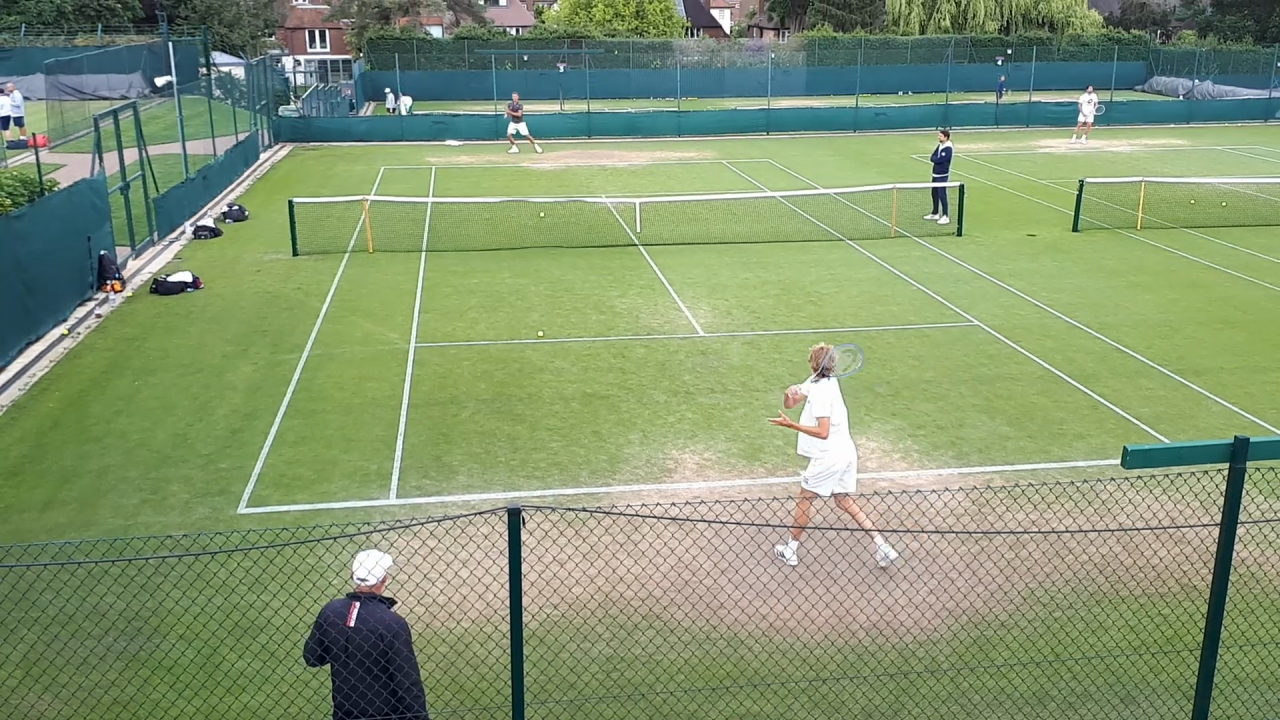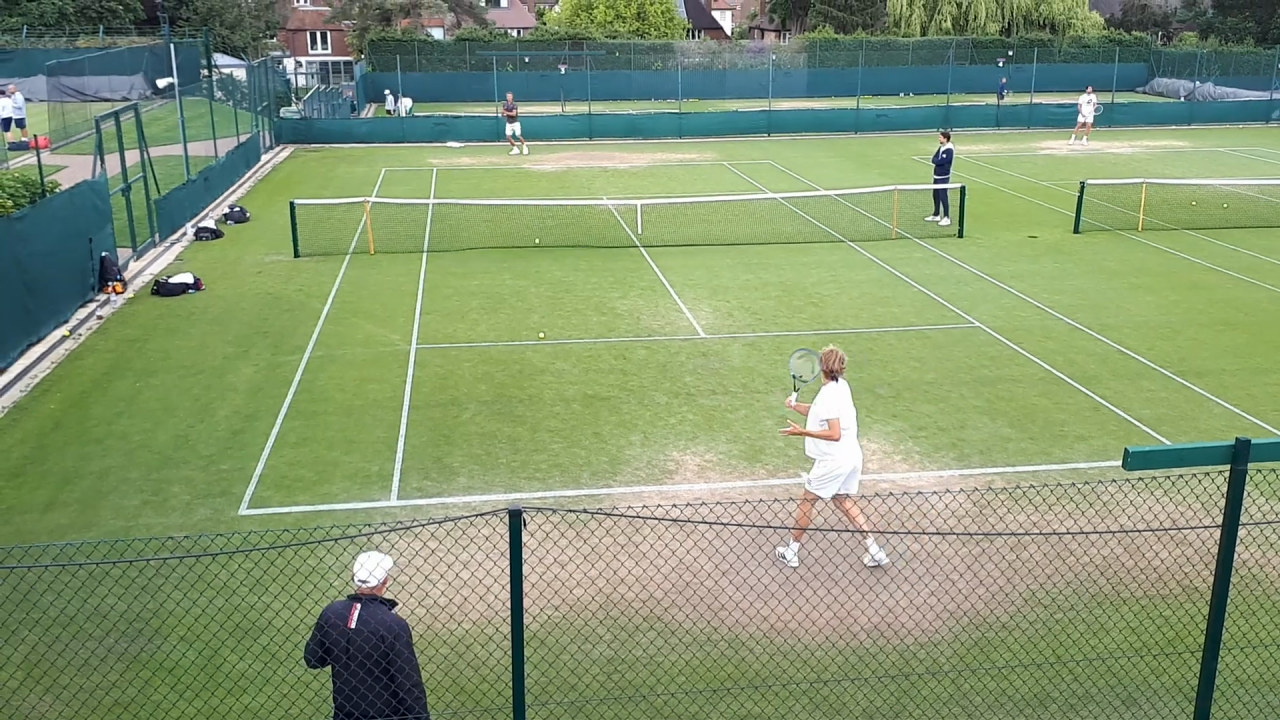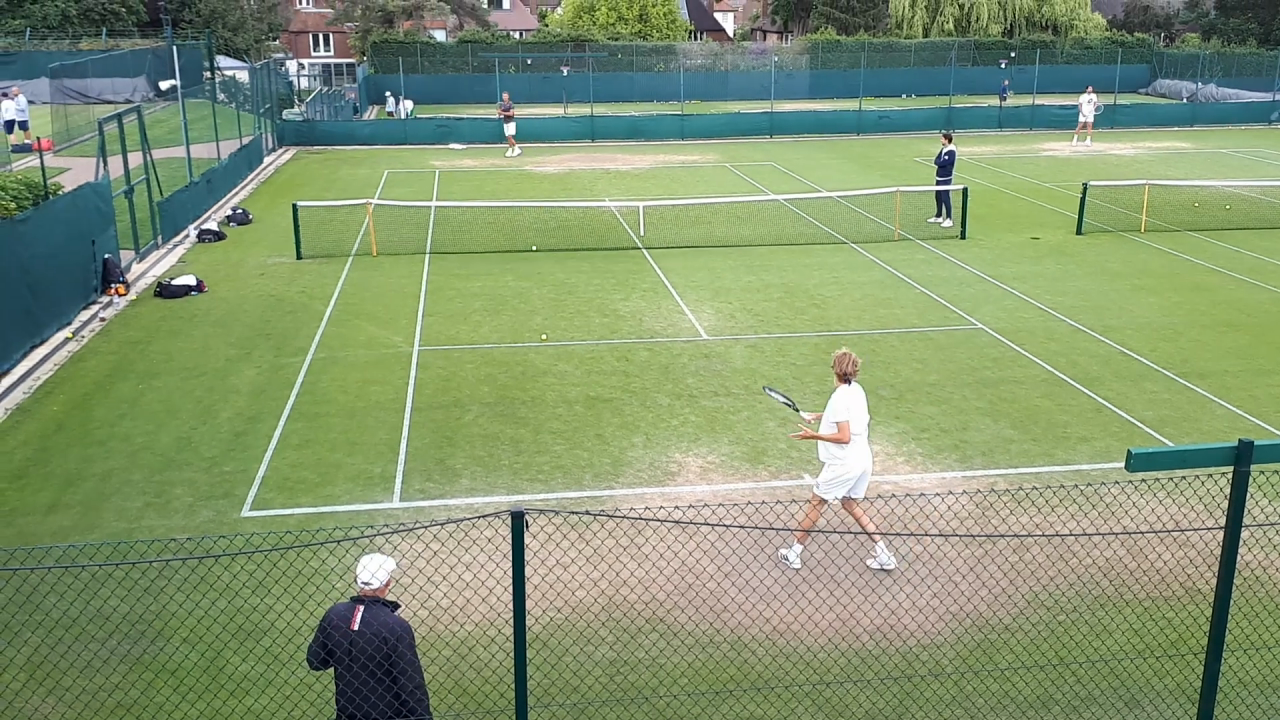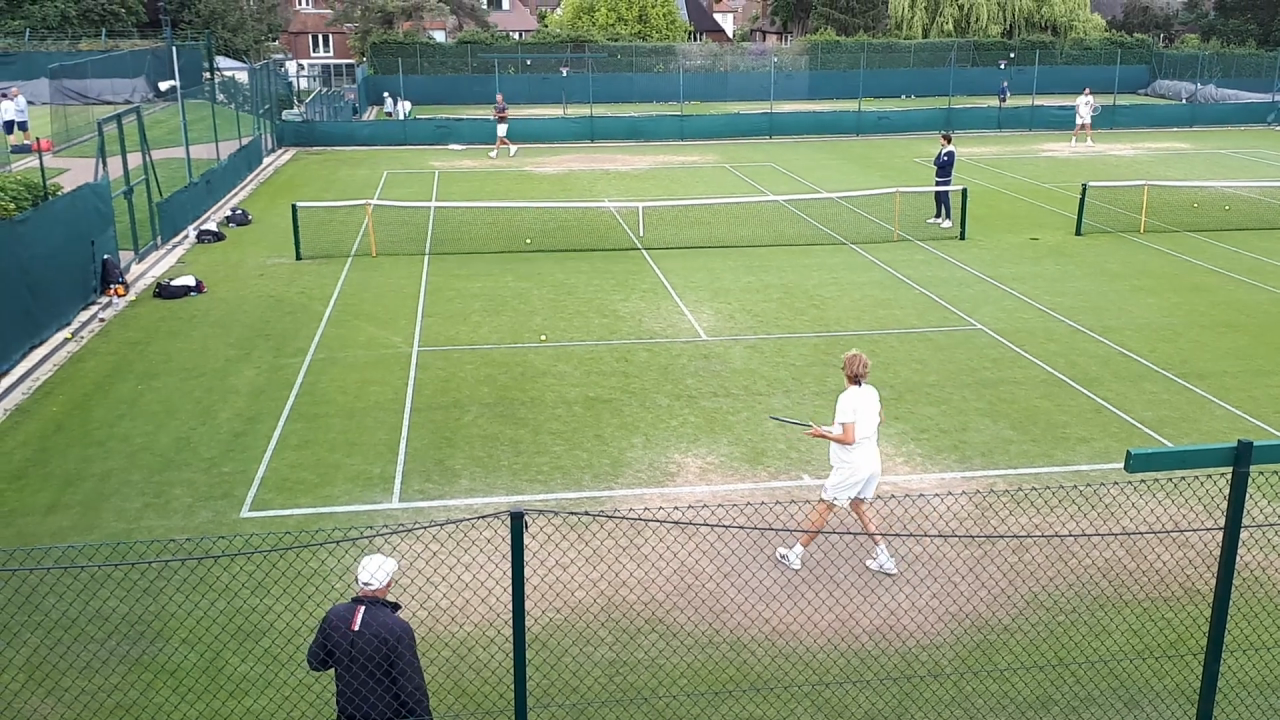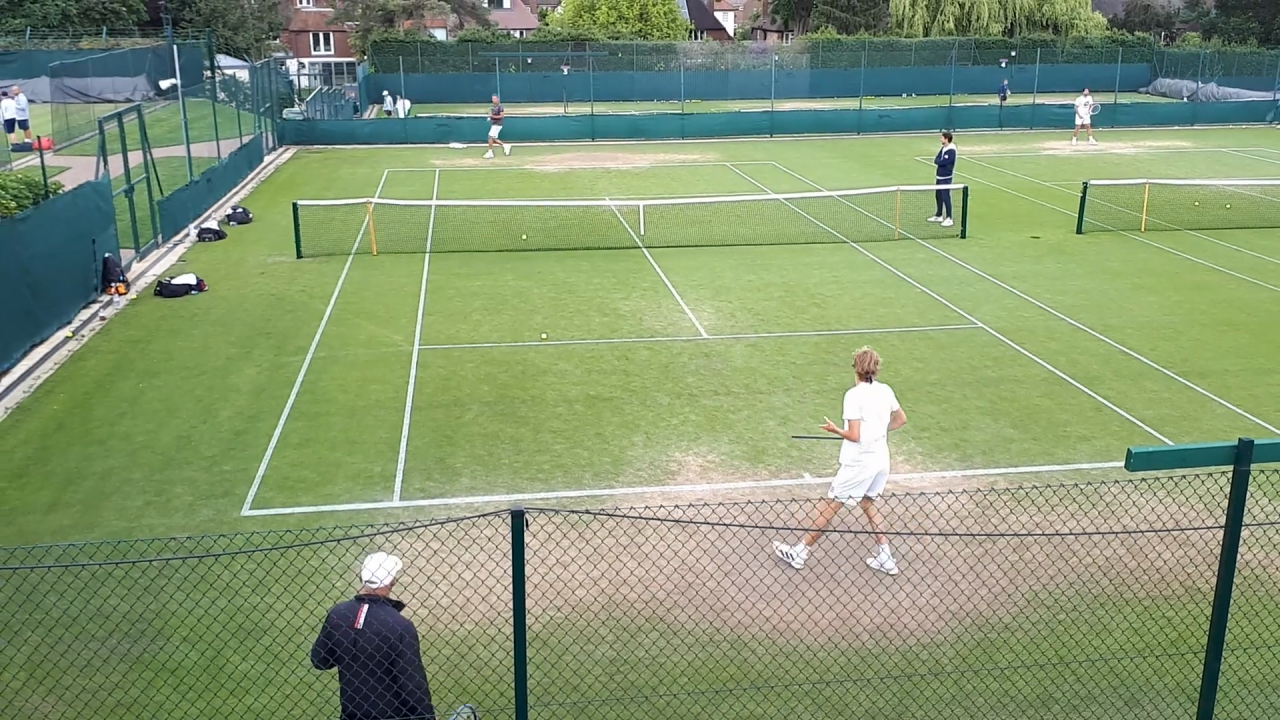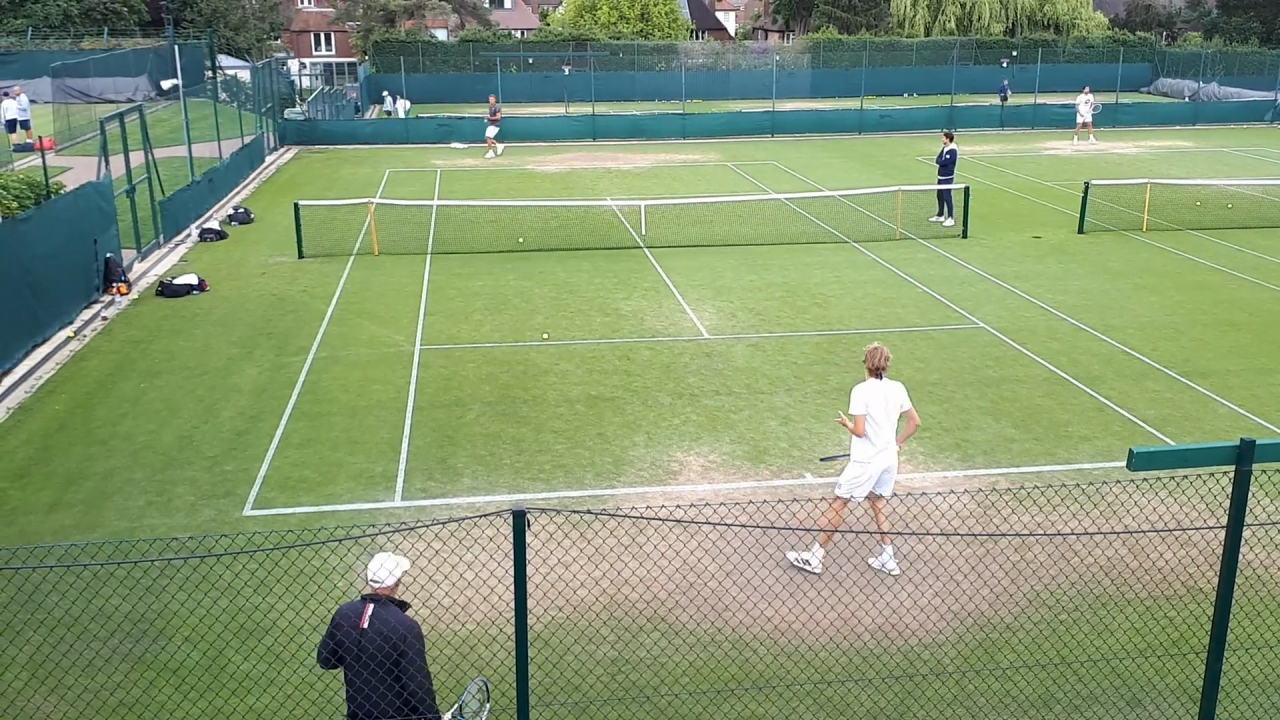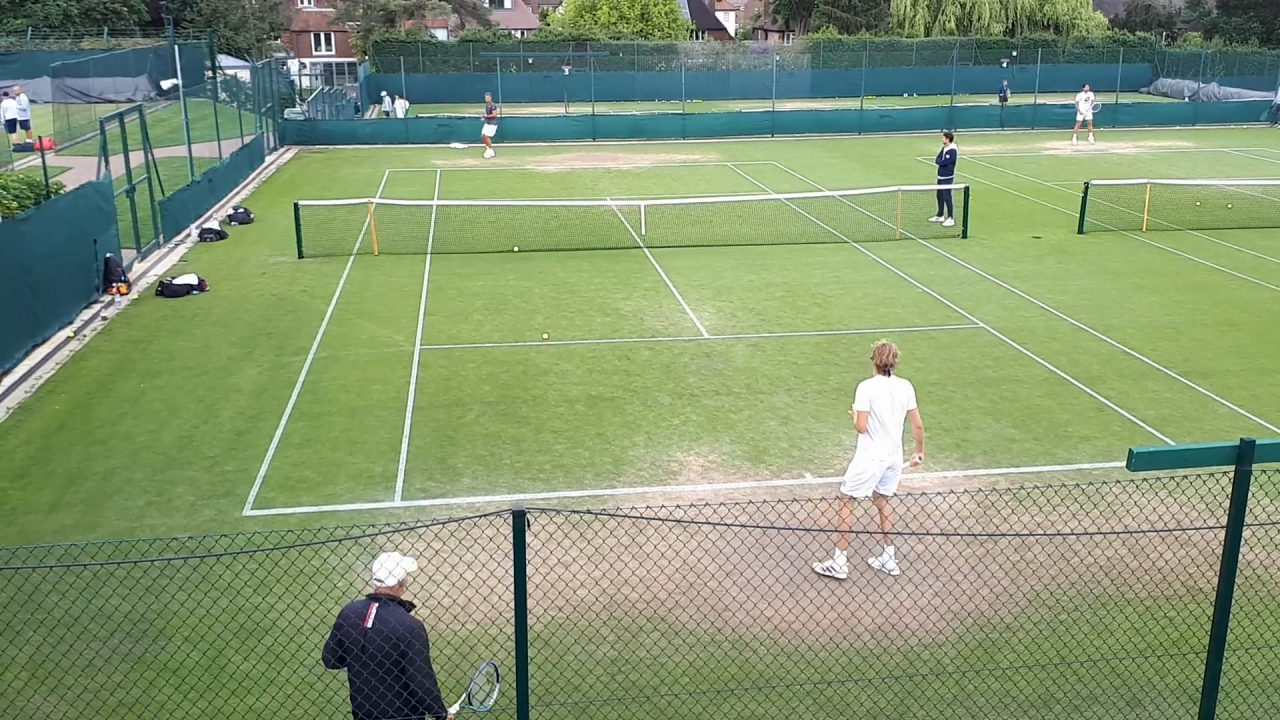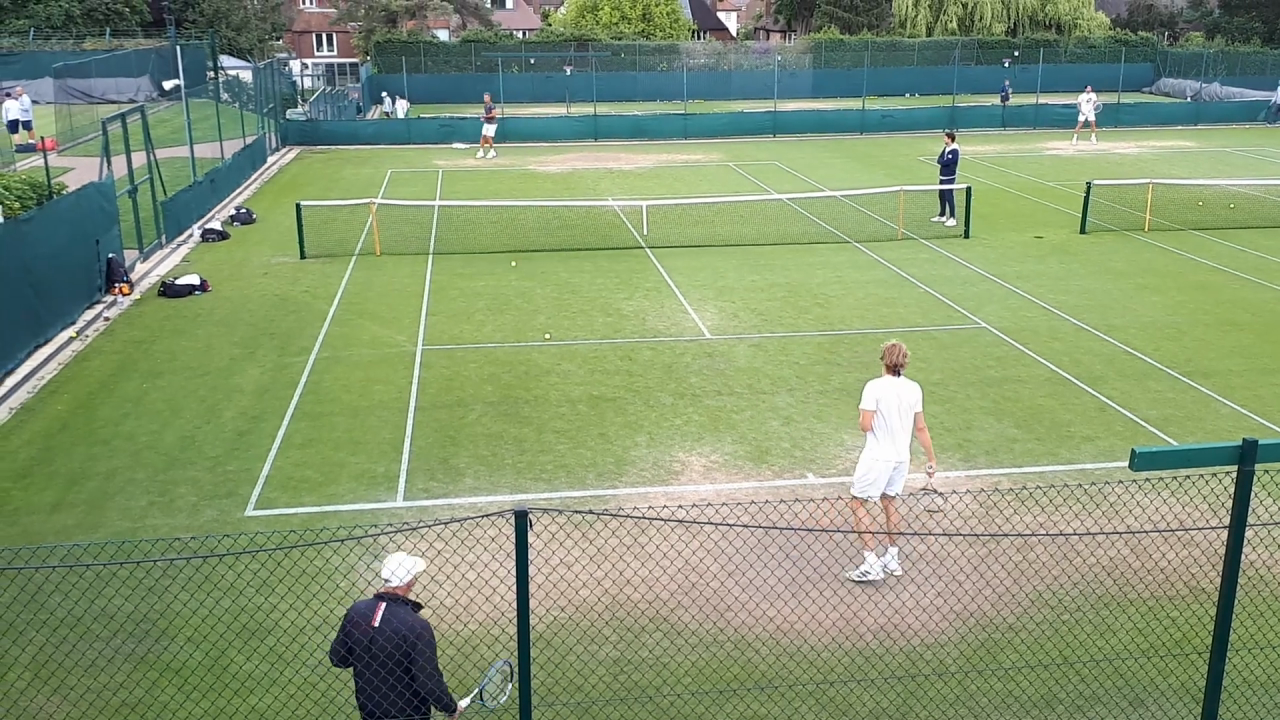
dt=0.1s
person 1, frame 1
left shoulder: (822, 391)
right shoulder: (815, 382)
left elbow: (823, 432)
right elbow: (789, 403)
left wrist: (790, 425)
right wrist: (791, 394)
left hip: (828, 457)
right hip: (845, 453)
left knee: (805, 500)
right knee: (845, 502)
left ankle: (790, 550)
right ankle: (881, 545)
person 1, frame 2
left shoulder: (829, 394)
right shoulder: (841, 387)
left elbow: (834, 434)
right elbow: (822, 412)
left wrist: (803, 432)
right wrist: (797, 405)
left hip: (834, 460)
right hip: (853, 457)
left knee: (808, 501)
right knee: (843, 502)
left ankle: (791, 552)
right ankle: (875, 550)
person 1, frame 3
left shoulder: (840, 397)
right shoulder: (856, 389)
left elbow: (844, 437)
left wrist: (814, 435)
right wrist: (816, 417)
left hip: (844, 464)
right hip: (863, 461)
left knee: (816, 504)
right knee: (851, 505)
left ankle: (794, 554)
right ankle: (883, 554)
person 1, frame 4
left shoulder: (847, 398)
right shoulder: (871, 392)
left elbow: (848, 438)
left wrist: (824, 434)
left hip: (851, 467)
right hip: (872, 463)
left knee: (823, 509)
right knee: (859, 506)
left ankle: (795, 554)
right ankle: (884, 558)
person 1, frame 5
left shoulder: (854, 395)
right shoulder: (885, 390)
left elbow: (854, 436)
right elbow: (901, 420)
left wrist: (836, 429)
left hip: (859, 464)
right hip: (881, 462)
left knee: (830, 507)
right knee: (868, 504)
left ankle: (799, 553)
right ankle: (886, 558)
person 1, frame 6
left shoulder: (861, 391)
right shoulder: (898, 388)
left elbow: (859, 431)
right elbow: (915, 422)
left wrist: (846, 423)
right wrist: (900, 440)
left hip: (866, 461)
right hip: (889, 460)
left knee: (838, 505)
right knee: (877, 504)
left ankle: (815, 556)
right ankle: (888, 558)
person 1, frame 7
left shoulder: (866, 387)
right shoulder: (905, 386)
left elbow: (862, 427)
right elbow: (918, 425)
left wrist: (855, 417)
right wrist: (919, 451)
left hip: (870, 458)
right hip: (893, 457)
left knee: (846, 503)
right knee: (882, 503)
left ankle: (839, 562)
right ankle: (889, 558)
person 1, frame 8
left shoulder: (874, 387)
right shoulder: (914, 389)
left elbow: (865, 426)
right elbow: (920, 428)
left wrist: (862, 415)
right wrist: (931, 459)
left hip: (876, 458)
right hip: (901, 459)
left knee: (859, 505)
right knee: (890, 504)
left ankle: (871, 565)
right ankle: (892, 557)
